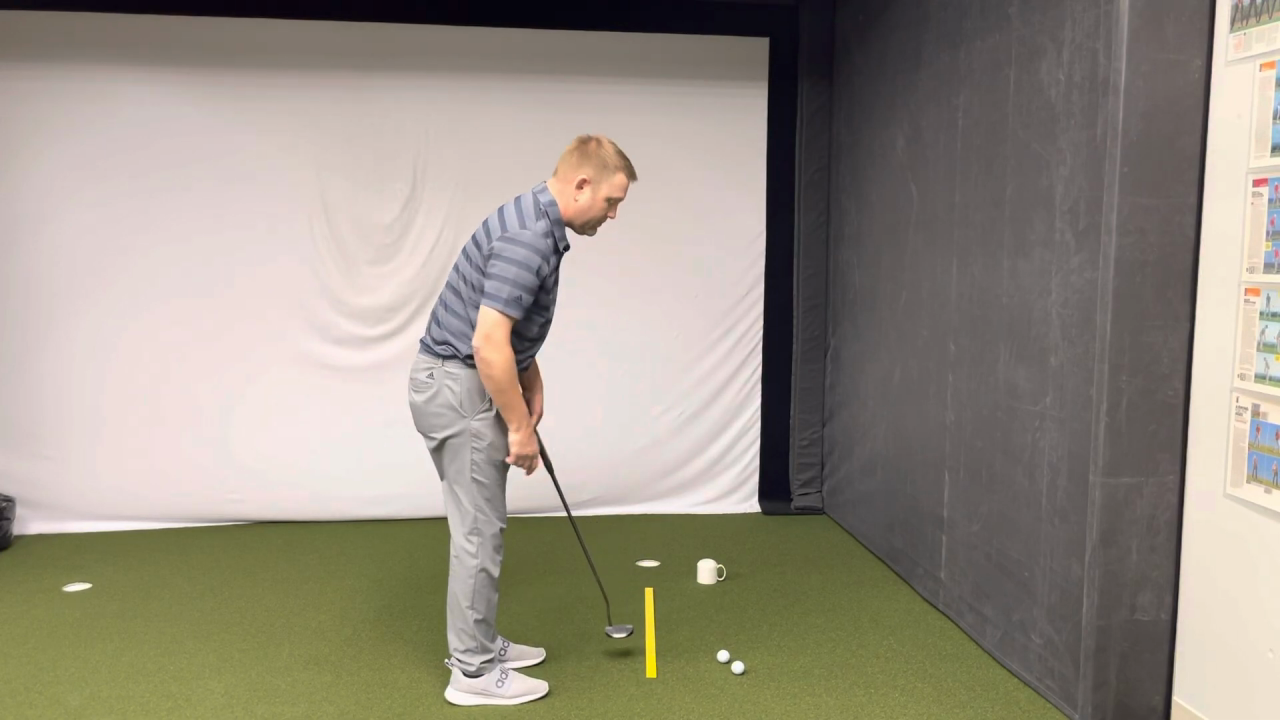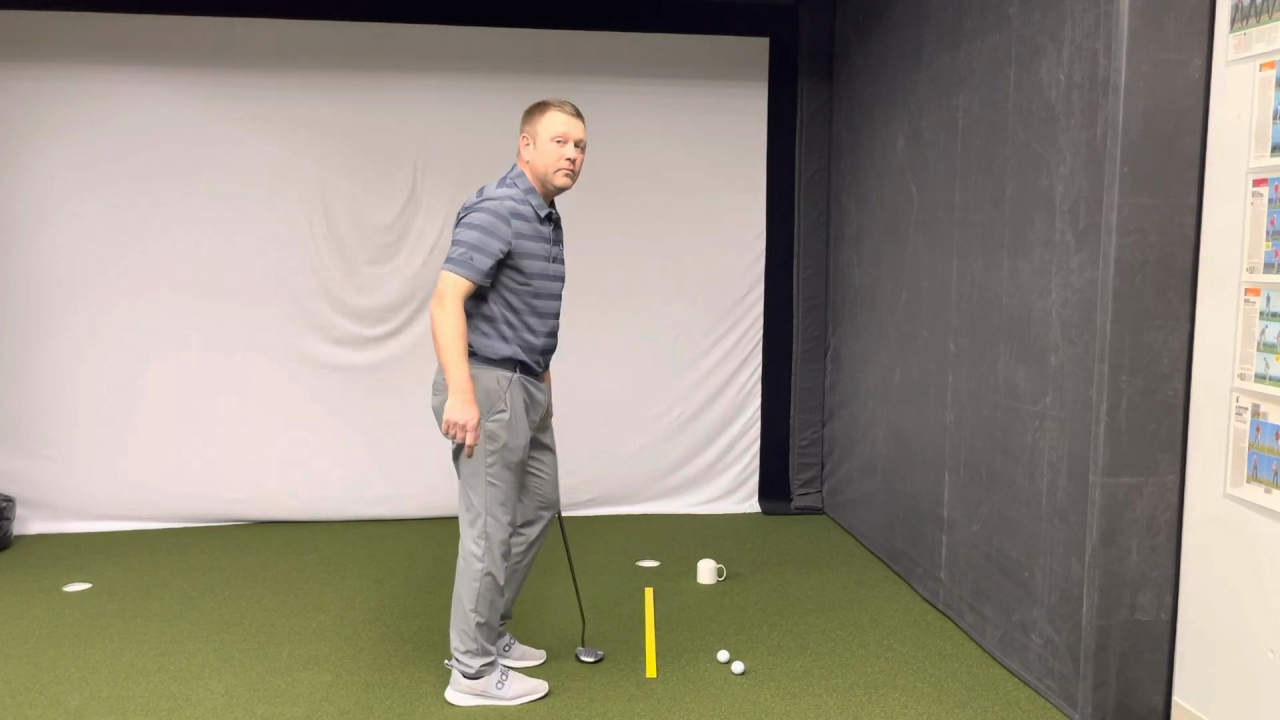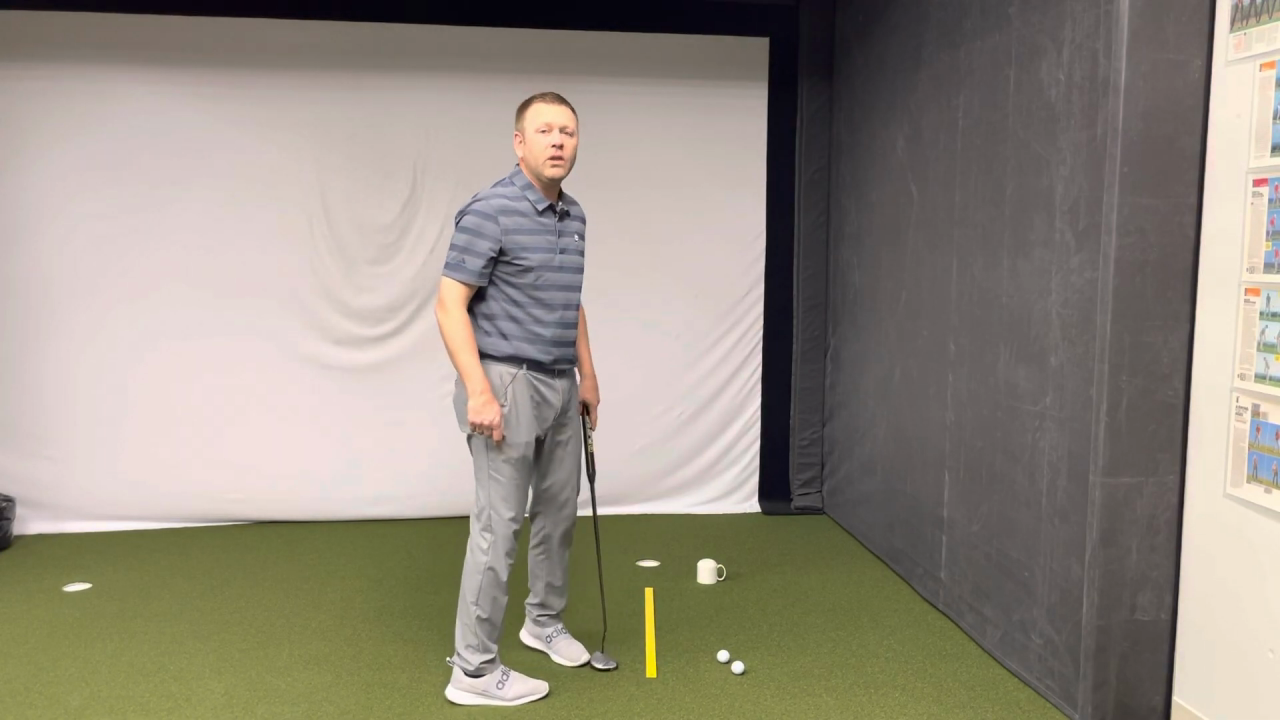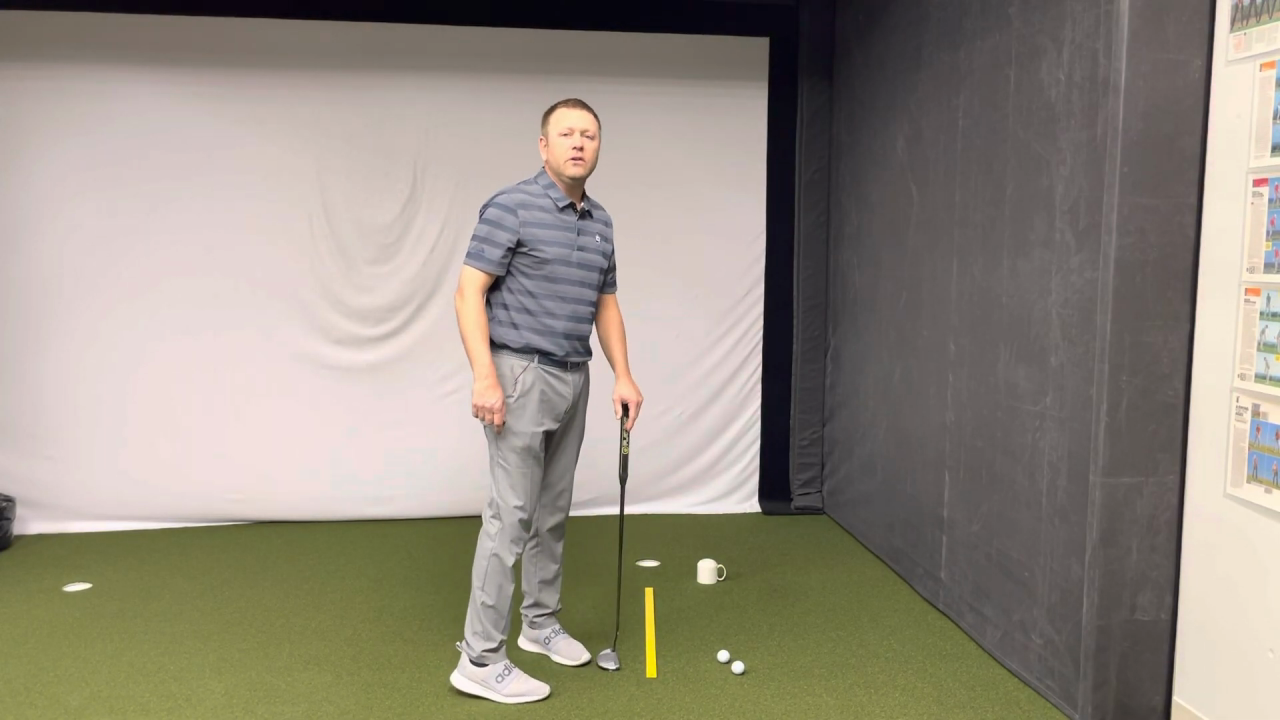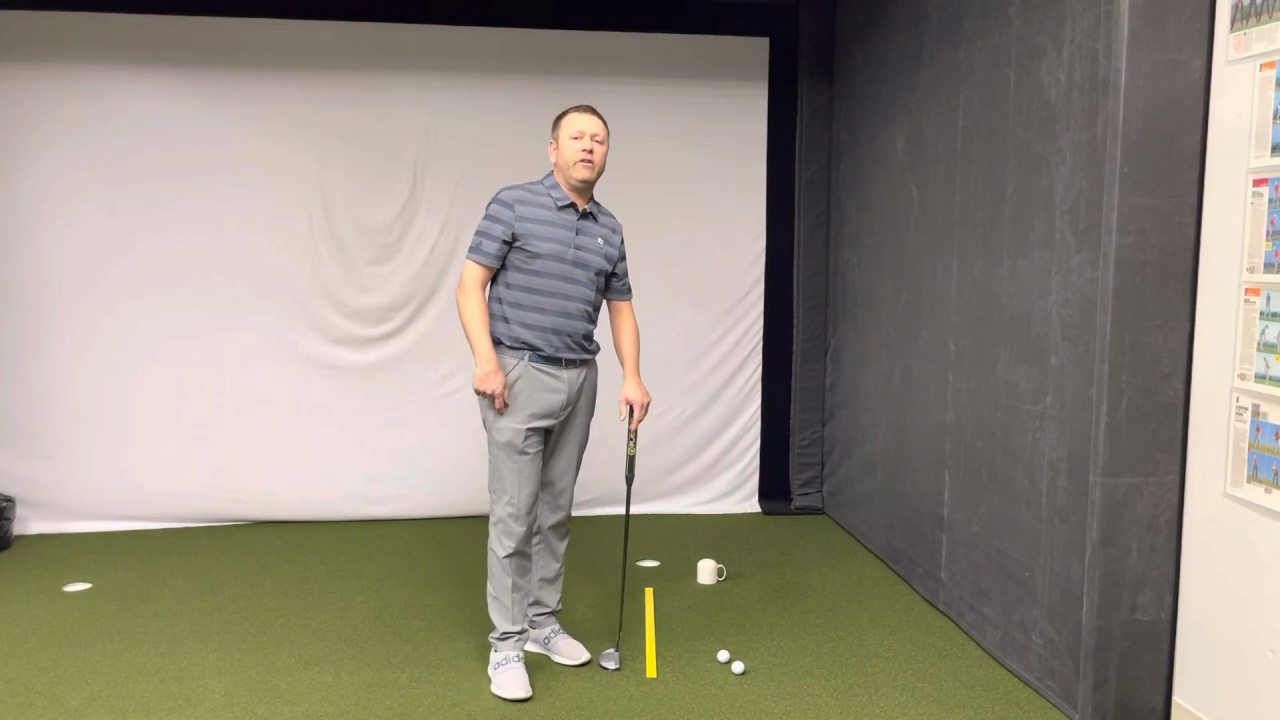
dt=0.4s
person 1, frame 1
left shoulder: (536, 221)
right shoulder: (527, 237)
right elbow: (488, 345)
left wrist: (533, 394)
right wrist: (520, 427)
left hip: (465, 384)
right hip: (459, 388)
left knee: (483, 524)
right knee: (479, 530)
left ankle: (480, 644)
right ankle: (473, 671)
person 1, frame 2
left shoulder: (545, 217)
right shoulder: (496, 210)
right elbow: (447, 302)
left wrist: (540, 376)
right wrist: (461, 392)
left hip: (524, 386)
right hip: (488, 389)
left knee: (537, 512)
right knee: (490, 531)
left ankle: (489, 636)
right ankle: (473, 671)
person 1, frame 3
left shoulder: (574, 215)
right shoulder: (490, 211)
right elbow: (451, 305)
left wrist: (586, 372)
right wrist: (479, 391)
left hip: (558, 386)
right hip: (507, 386)
left knee: (557, 515)
right knee: (499, 527)
left ankle: (544, 621)
right ankle: (474, 670)
person 1, frame 4
left shoulder: (600, 221)
right shoulder: (510, 206)
left elbow: (605, 305)
right elbow: (470, 291)
left wrist: (623, 376)
right wrist: (484, 375)
left hip: (573, 381)
right hip: (522, 377)
left knee: (552, 513)
right knee: (510, 516)
left ankle: (541, 622)
right ankle: (481, 658)
person 1, frame 5
left shoulder: (610, 228)
right shoulder: (512, 204)
left elbow: (620, 307)
right elbow: (470, 284)
left wrist: (632, 377)
right wrist: (485, 359)
left hip: (578, 381)
right hip: (519, 374)
left knee: (554, 511)
right knee: (514, 513)
left ankle: (543, 622)
right ankle: (506, 643)
